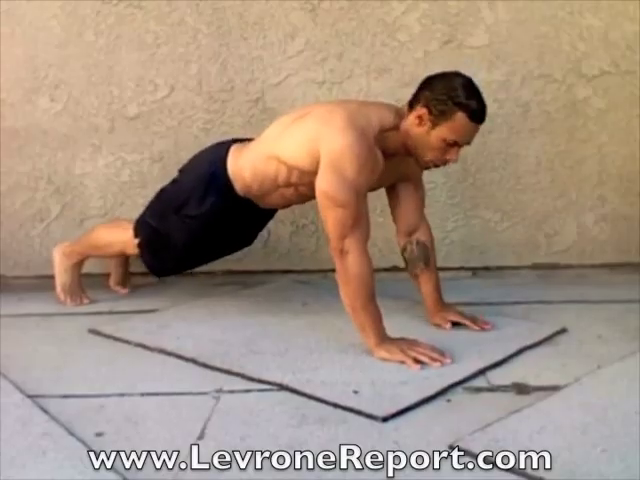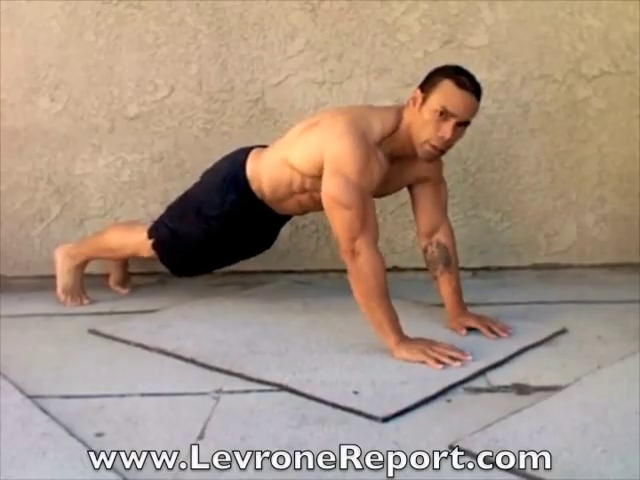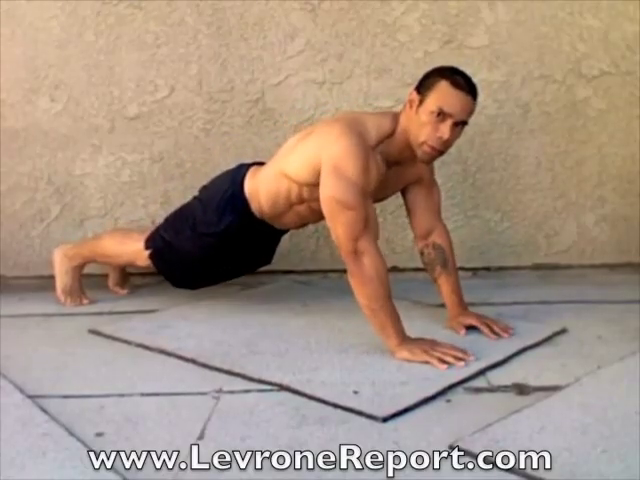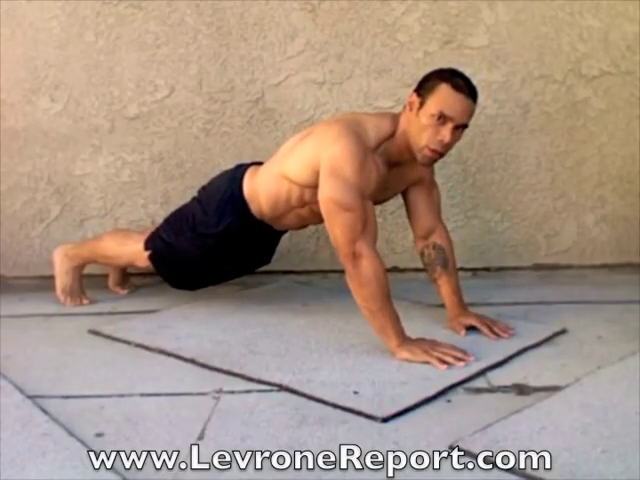
dt=1s
person 1, frame 1
left shoulder: (404, 146)
right shoulder: (352, 141)
left elbow: (413, 230)
right elbow: (348, 249)
left wrist: (437, 308)
right wrist: (379, 341)
left hip: (253, 199)
right hip: (218, 182)
left knee: (168, 242)
right knee: (146, 242)
left ankle: (119, 260)
right ankle: (69, 254)
person 1, frame 2
left shoulder: (425, 158)
right shoulder: (353, 141)
left elbow: (436, 233)
right elbow: (359, 250)
left wrist: (456, 311)
right wrist: (398, 341)
left hip: (271, 210)
right hip: (238, 187)
left knee: (173, 244)
right knee: (157, 243)
left ankle: (119, 263)
right ankle: (73, 254)
person 1, frame 3
left shoulder: (418, 158)
right shoulder: (350, 146)
left elbow: (431, 234)
right elbow: (359, 253)
left wrist: (457, 309)
right wrist: (399, 342)
left hip: (267, 227)
right hip: (235, 206)
left knee: (169, 248)
right knee: (155, 253)
left ankle: (118, 266)
right ankle: (71, 256)
person 1, frame 4
left shoulder: (419, 157)
right shoulder: (350, 148)
left elbow: (432, 235)
right elbow: (358, 256)
left wrist: (457, 310)
right wrist: (400, 343)
left hip: (266, 226)
right hip: (233, 208)
left knee: (169, 249)
right knee: (154, 254)
left ankle: (117, 266)
right ankle: (71, 255)
